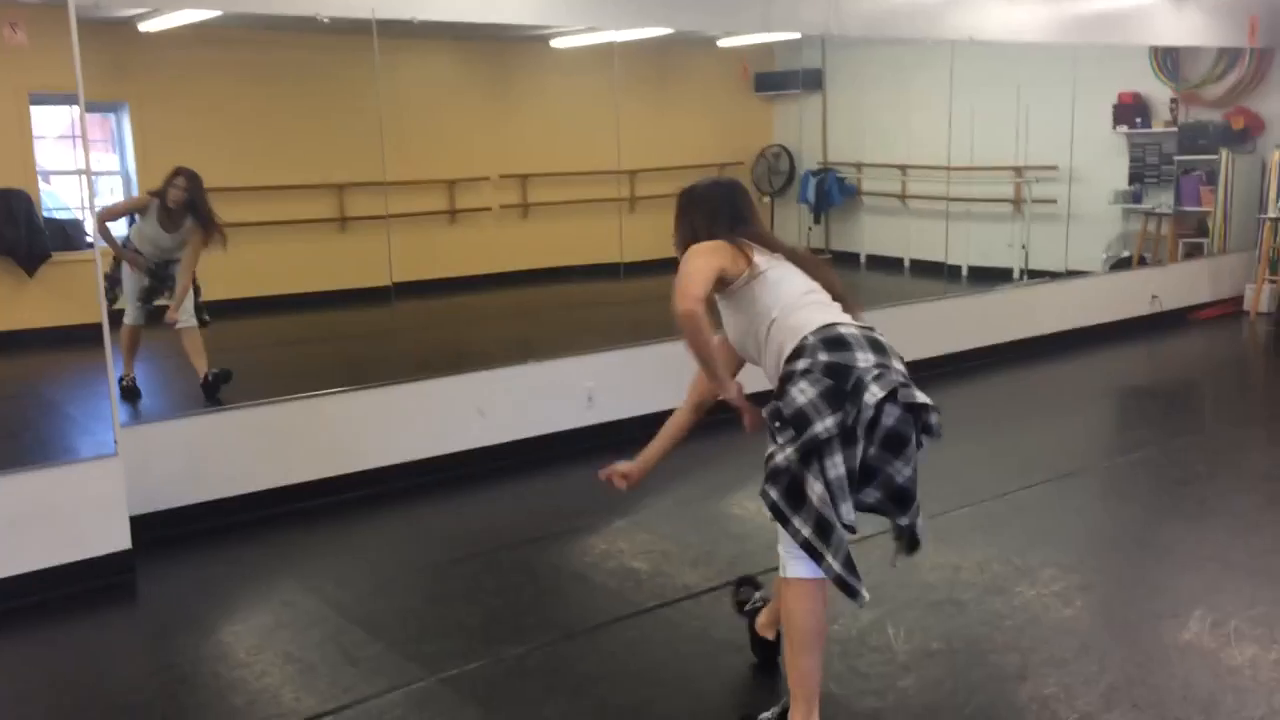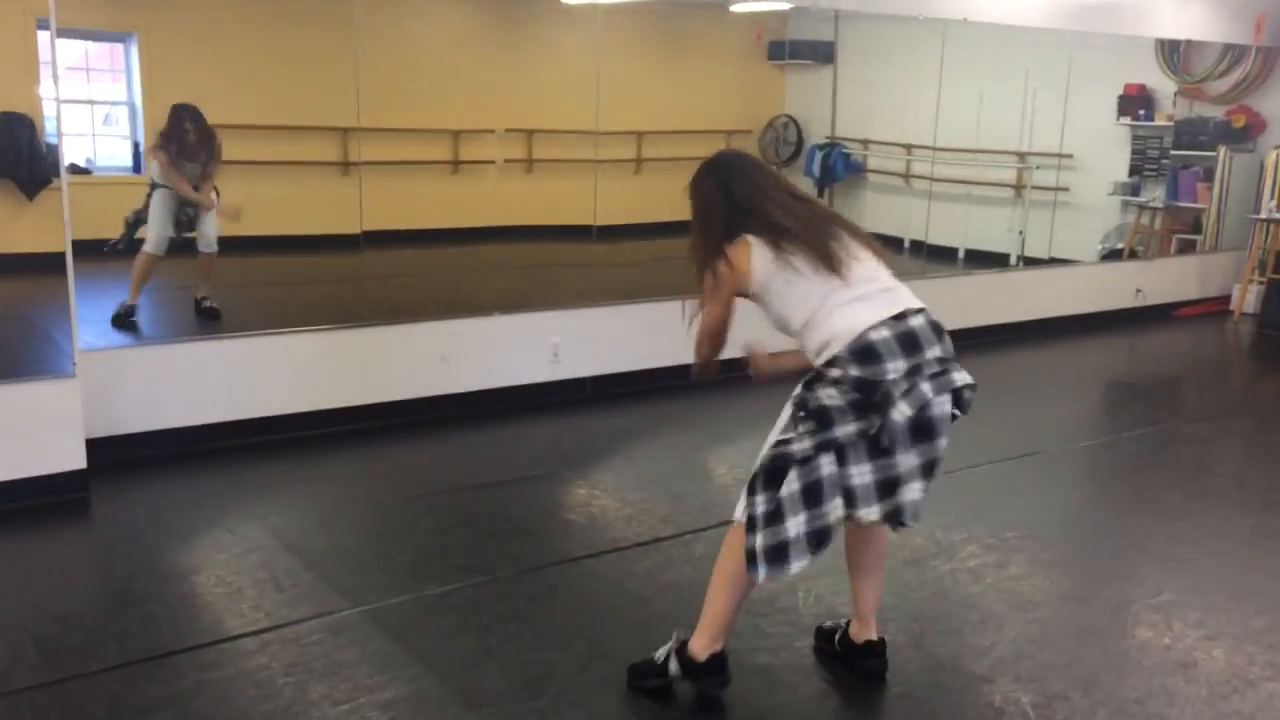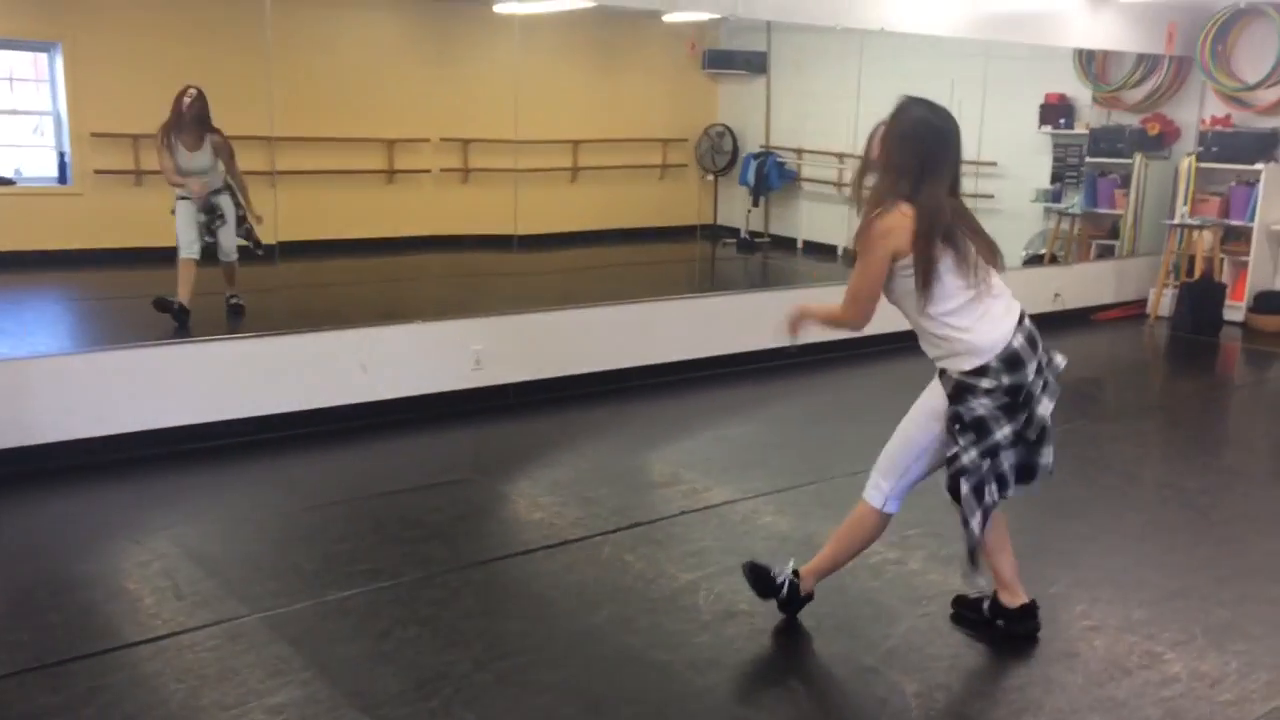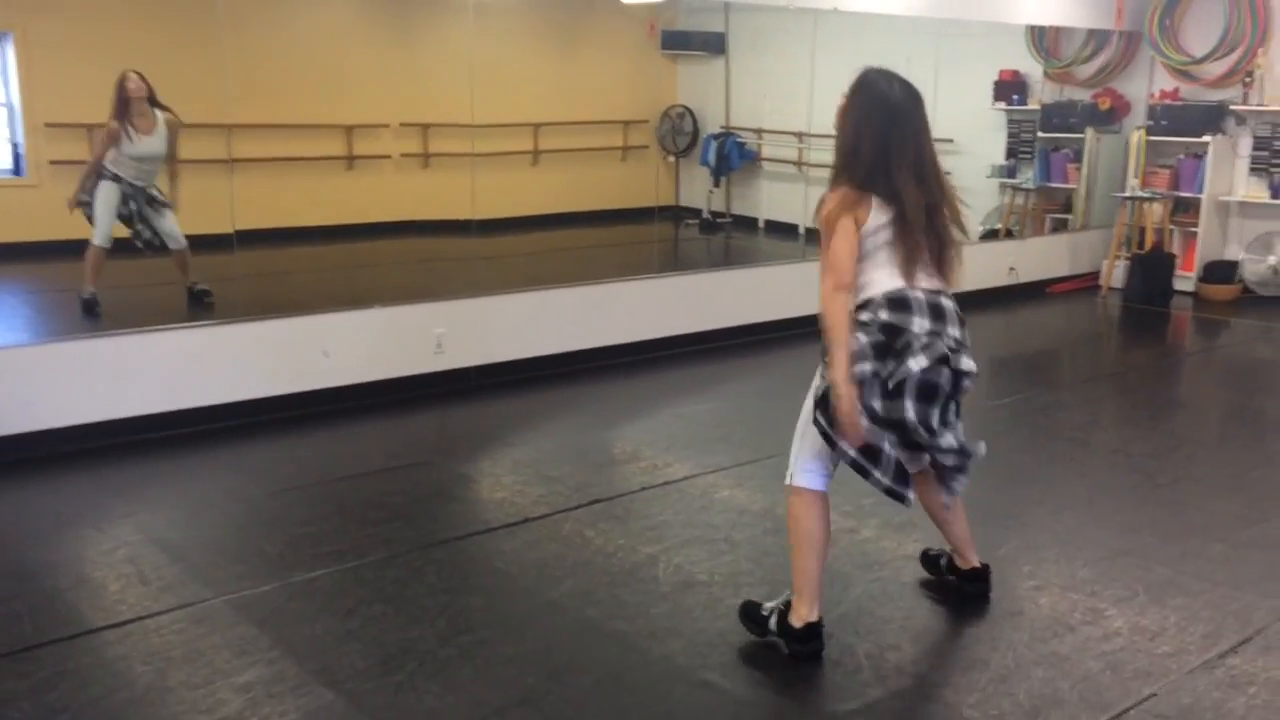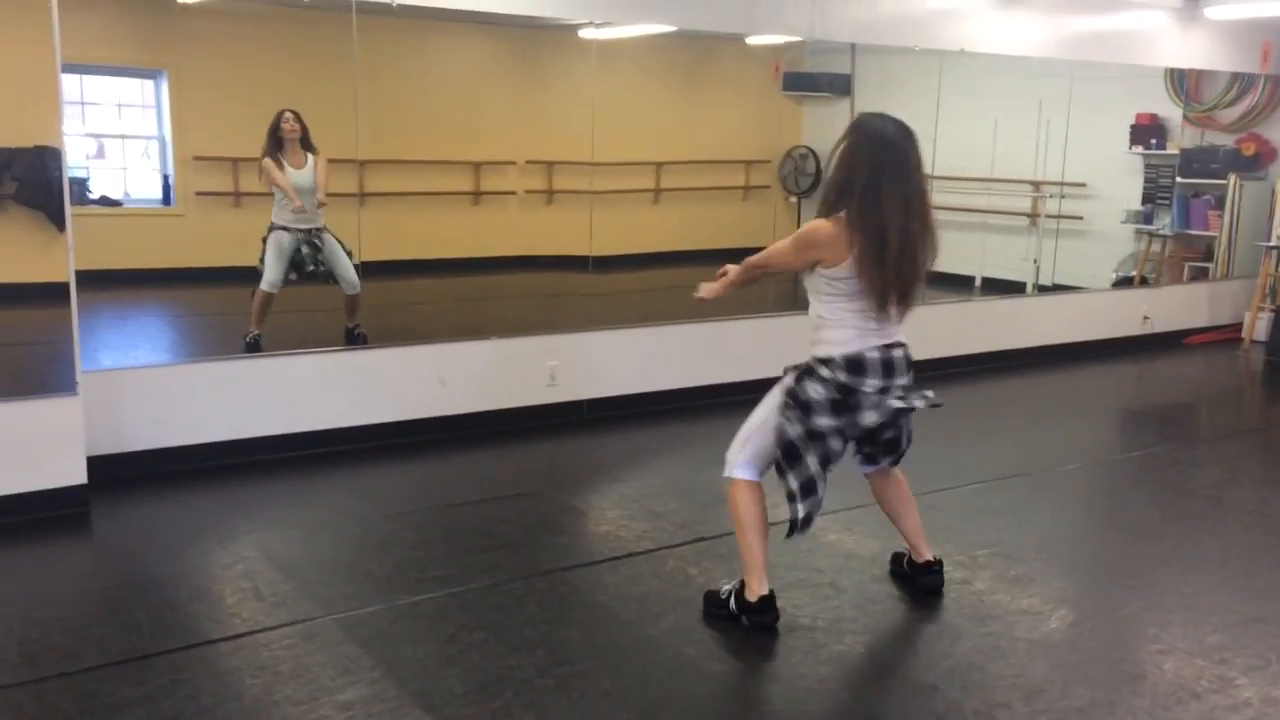
dt=1s
person 1, frame 1
left shoulder: (710, 253)
right shoulder: (765, 269)
left elbow: (688, 309)
right elbow: (704, 392)
left wrist: (732, 393)
right wrist: (644, 462)
left hip: (827, 373)
right hip: (875, 374)
left knee: (802, 545)
right knee: (809, 525)
right ankle: (770, 626)
person 1, frame 2
left shoulder: (734, 258)
right shoulder: (825, 226)
left elbow: (707, 352)
left wrist: (701, 366)
right wrist: (786, 362)
left hip: (861, 370)
right hip: (926, 348)
left knee: (764, 501)
right knee: (866, 495)
left ankle: (702, 652)
right ankle: (864, 637)
person 1, frame 3
left shoulder: (888, 222)
right shoulder: (945, 209)
left elbow: (853, 317)
left wrist: (809, 311)
left hip: (978, 376)
right hip: (1019, 350)
left knee: (885, 487)
right knee: (971, 480)
left ankle: (801, 583)
right ankle: (1014, 604)
person 1, frame 4
left shoulder: (845, 201)
right shoulder: (926, 186)
left elbow: (836, 291)
left wrist: (842, 381)
left hip: (884, 329)
right hip: (941, 326)
left knee: (808, 474)
right knee: (926, 457)
left ankle: (802, 618)
right ankle: (968, 566)
person 1, frame 5
left shoulder: (824, 235)
right shoulder: (909, 231)
left elbow: (764, 263)
left wrist: (728, 283)
right wrist: (745, 272)
left hip: (830, 377)
right hip: (889, 371)
left knee: (743, 465)
right knee: (879, 462)
left ankle: (755, 596)
right ankle: (923, 562)
person 2, frame 1
left shoulder: (194, 224)
right shoulder: (148, 203)
left elbow: (187, 269)
right elbow: (100, 218)
left wrist: (175, 308)
right wrist: (121, 254)
left hip: (174, 262)
right hip: (138, 257)
left knee: (186, 317)
right knee: (134, 316)
left ankle: (205, 377)
right ankle: (127, 375)
person 2, frame 2
left shoulder: (210, 143)
right shoulder: (163, 149)
left elbow: (207, 182)
right elbow: (182, 188)
left wrist: (210, 205)
right wrist: (219, 208)
left hip: (199, 189)
right hip: (167, 189)
left knee: (209, 241)
right knee: (156, 242)
left ankle: (203, 298)
right ankle: (130, 303)
person 2, frame 3
left shoulder: (214, 139)
right shoulder: (166, 137)
left elbow: (234, 173)
right elbow: (170, 176)
left wrist: (249, 206)
right wrist: (189, 183)
left hip: (219, 194)
right hip: (187, 199)
left knee: (228, 250)
right knee: (188, 248)
left ankle: (232, 295)
right ankle: (181, 304)
person 2, frame 4
left shoulder: (168, 120)
right shoulder: (117, 125)
left elbow: (171, 158)
right elbow: (96, 159)
left wrist: (173, 192)
right wrist: (78, 192)
left hip: (144, 187)
right hip: (113, 181)
left knee: (175, 236)
right knee: (102, 235)
left ankle: (192, 286)
right ankle: (88, 293)
person 2, frame 5
left shoulder: (317, 159)
right shoulder: (270, 162)
left elbow: (321, 178)
right elbow: (281, 181)
left wrist: (321, 194)
right wrist: (294, 199)
left hip: (316, 230)
right hip: (283, 230)
left knee: (352, 281)
right knee: (271, 280)
left ankle: (352, 327)
right ankle: (254, 333)
